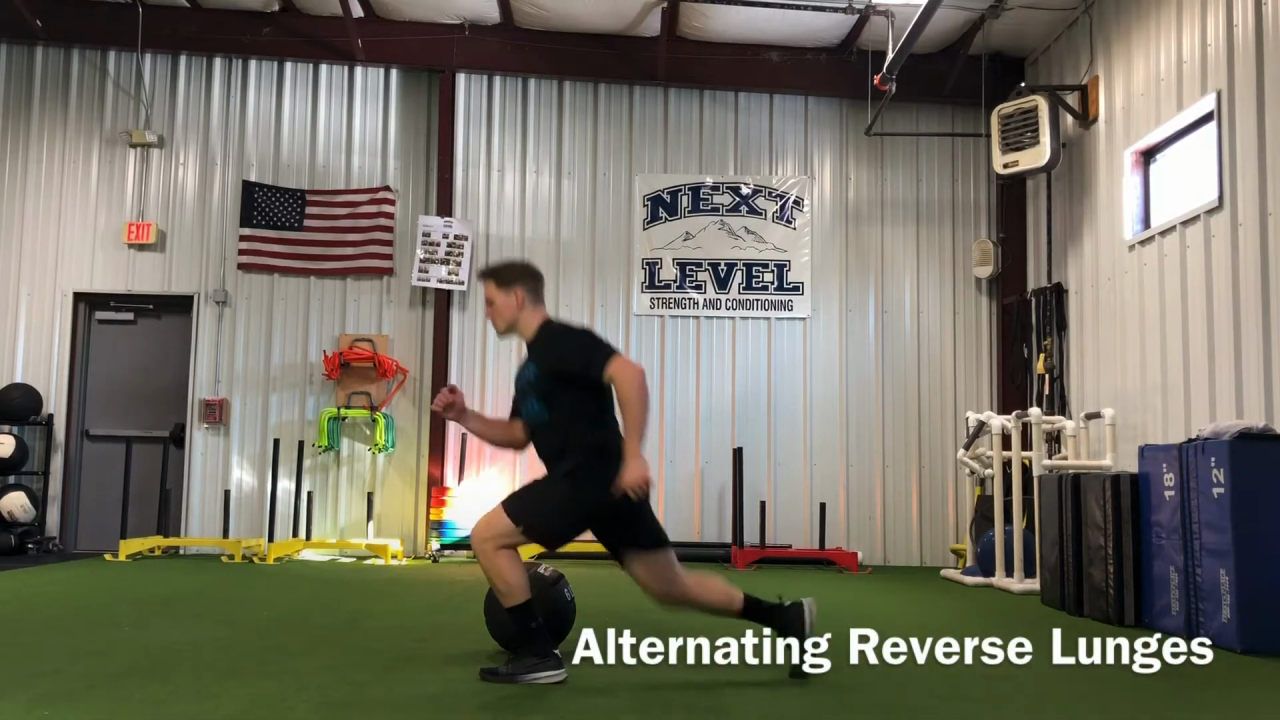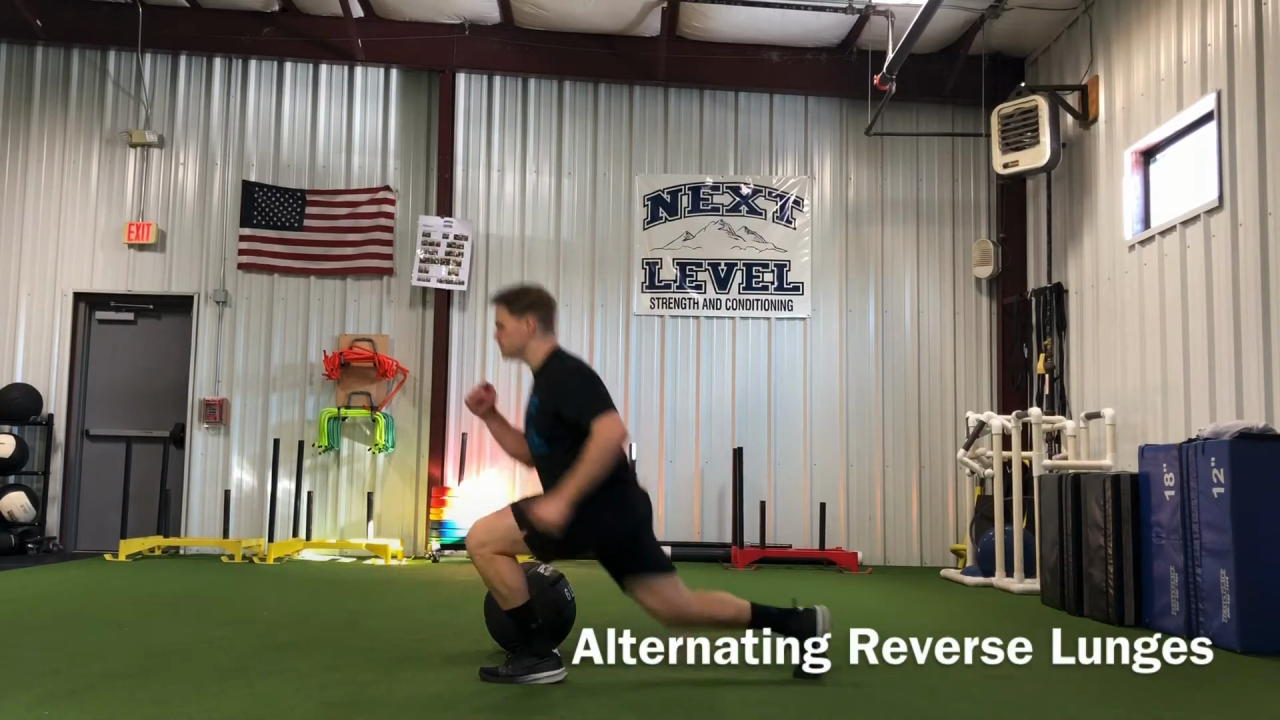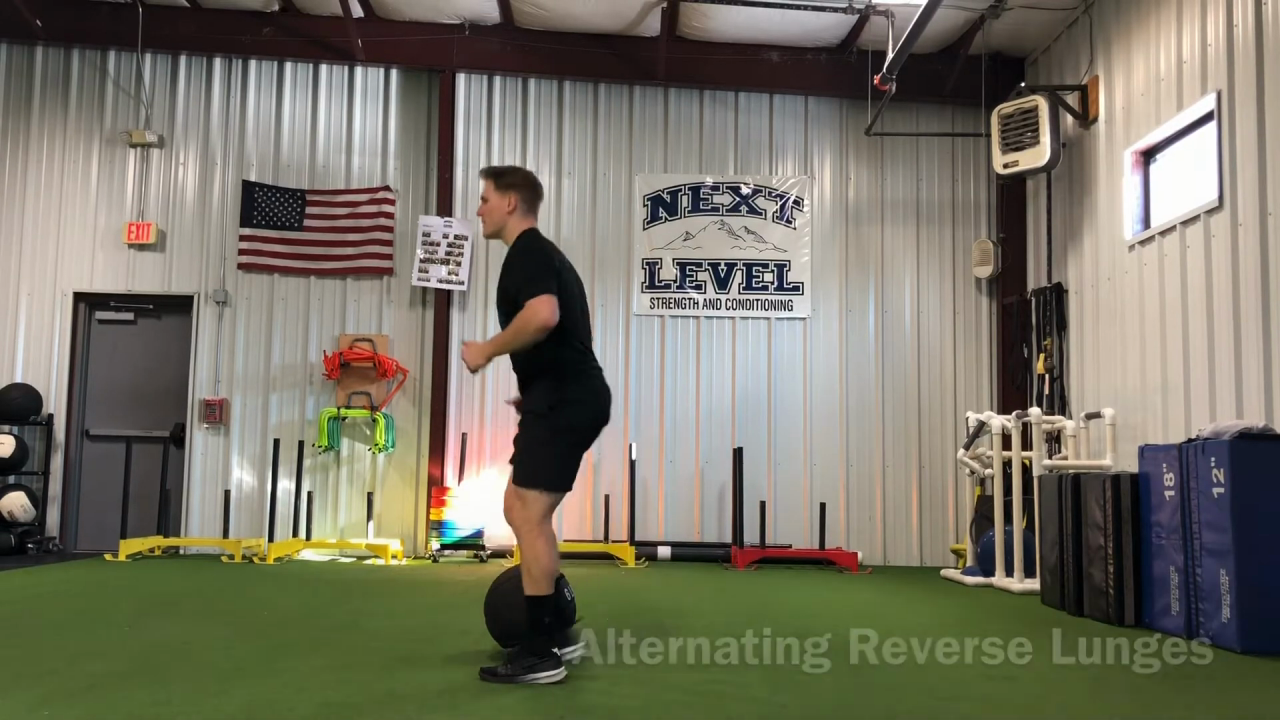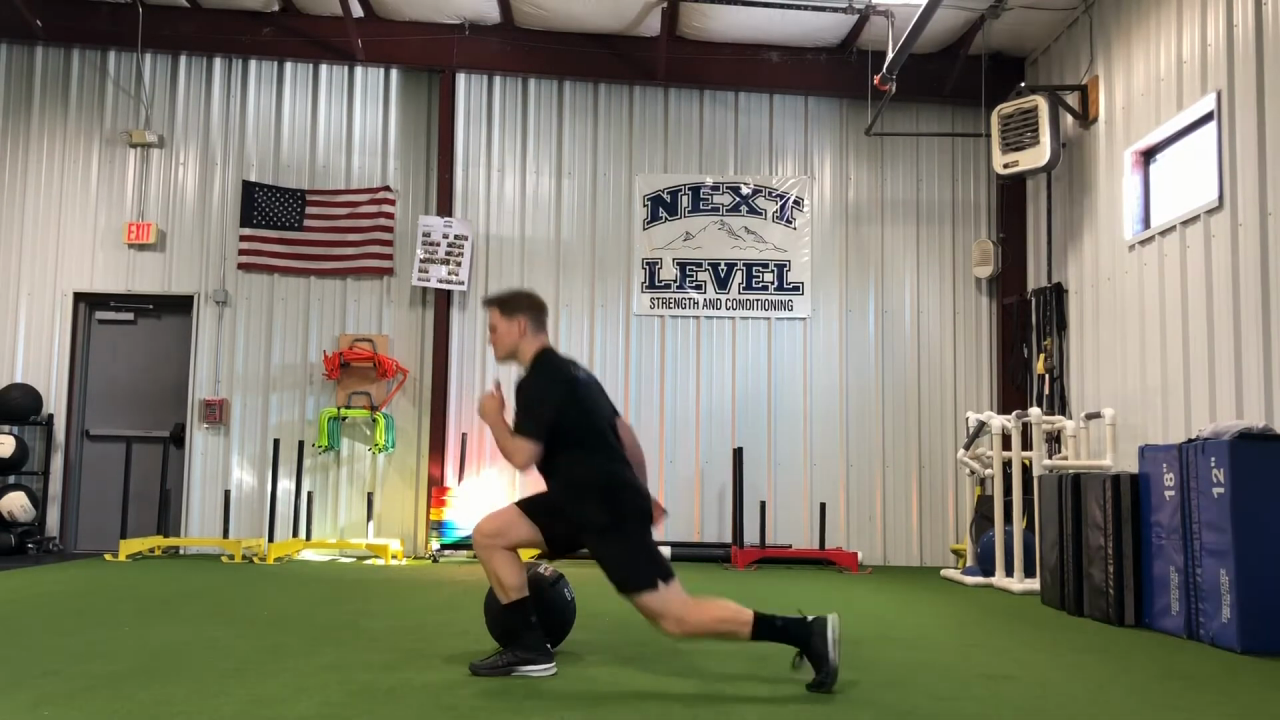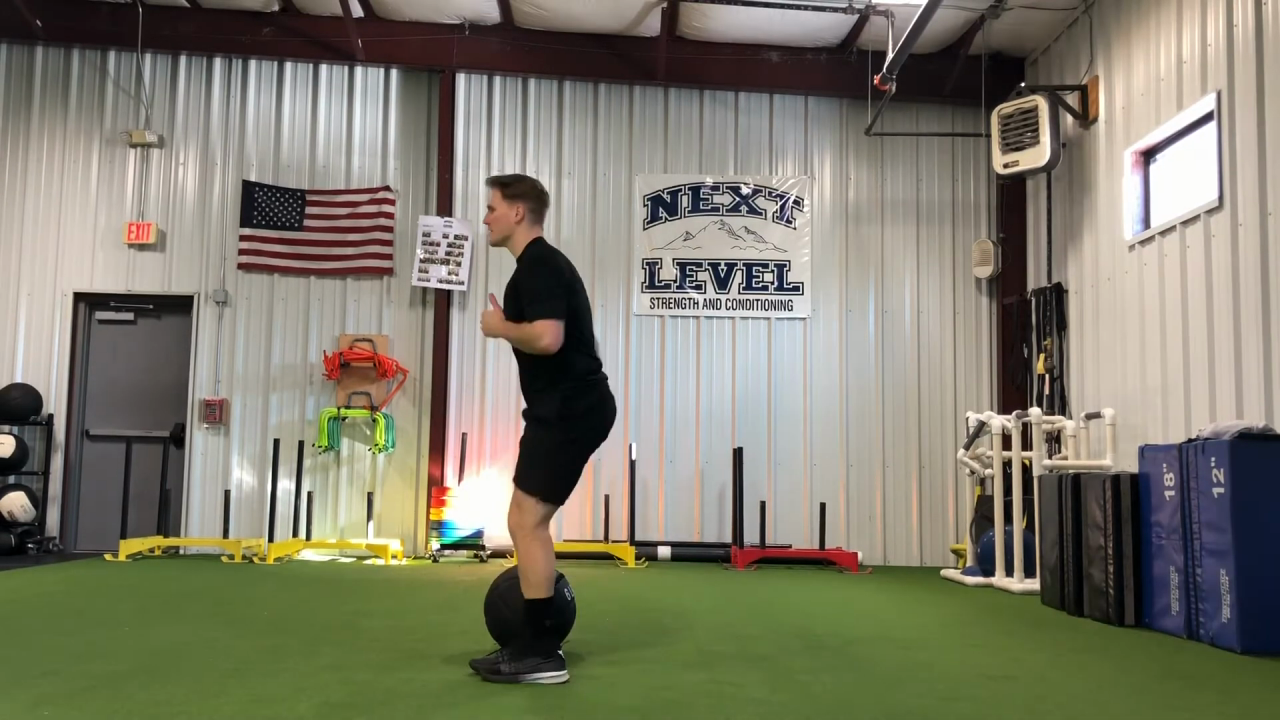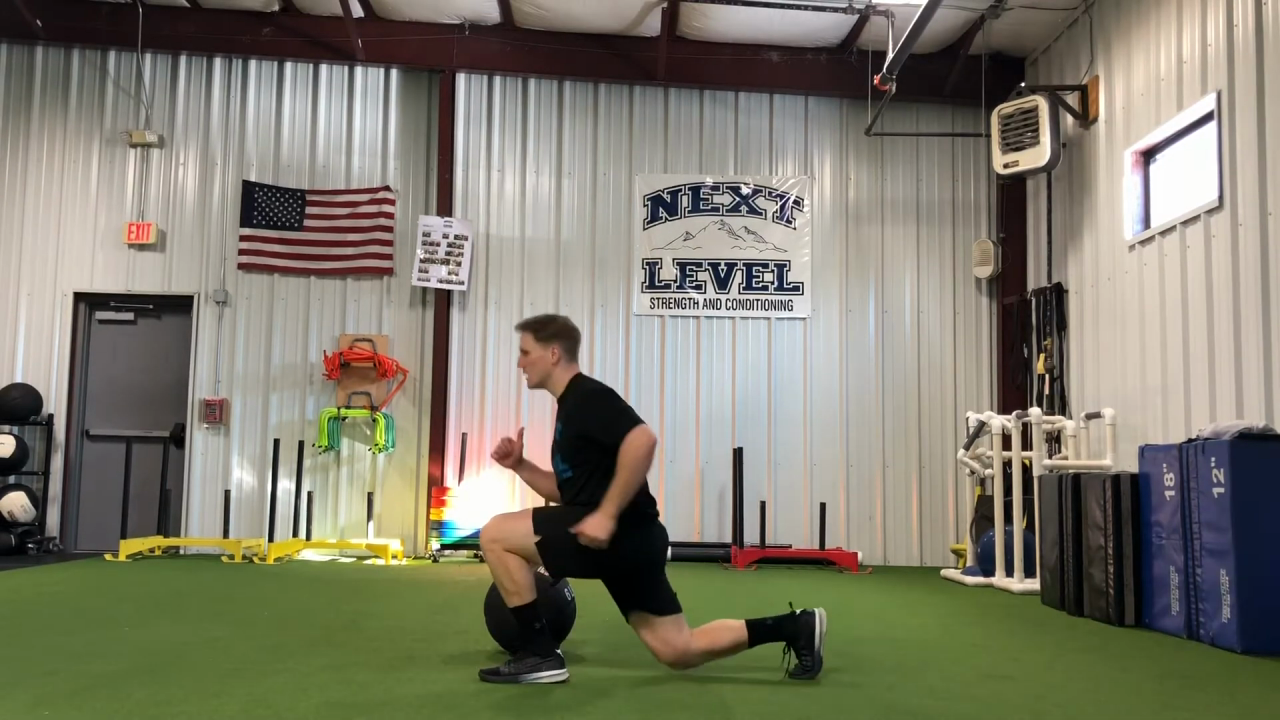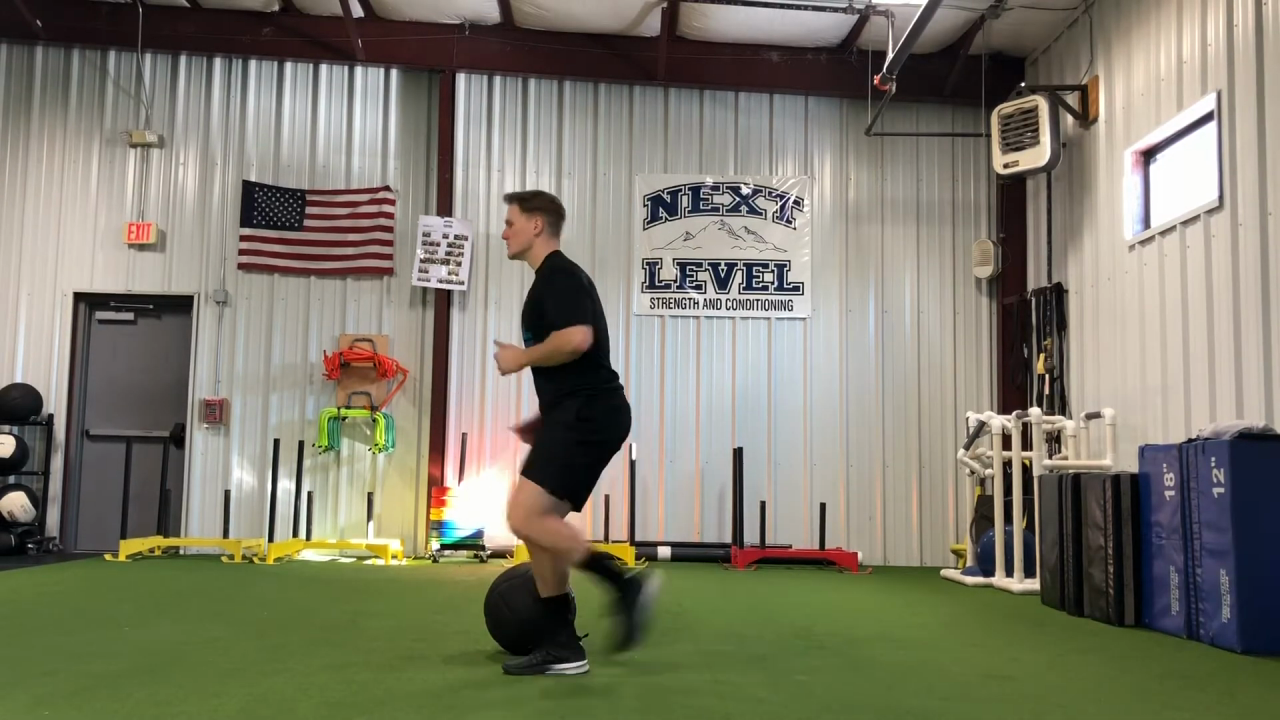
dt=0.4s
person 1, frame 1
left shoulder: (563, 340)
right shoulder: (533, 361)
left elbow: (629, 374)
right elbow: (514, 435)
left wrist: (632, 455)
right wrist: (463, 416)
left hip: (593, 474)
right hip: (593, 478)
left knee: (486, 536)
right knee: (670, 585)
left ankle: (539, 654)
right ankle: (785, 617)
person 1, frame 2
left shoulder: (565, 375)
right shoulder: (549, 379)
left elbow: (613, 434)
right elbow: (532, 454)
left wrist: (563, 500)
right wrist: (492, 419)
left hip: (599, 505)
right hip: (611, 505)
left knee: (487, 539)
right knee: (677, 606)
left ankle: (536, 654)
right ankle: (796, 621)
person 1, frame 3
left shoulder: (528, 252)
right shoulder: (539, 257)
left elbow: (543, 315)
right elbow: (554, 339)
left wrist: (488, 349)
right wrist: (531, 386)
left hip: (564, 404)
right hip: (567, 400)
left knee: (530, 517)
right knee: (525, 515)
left ankle: (542, 651)
right ankle: (552, 634)
person 1, frame 4
left shoulder: (543, 379)
right shoulder: (563, 371)
left elbow: (522, 455)
right elbow: (624, 432)
left wrist: (493, 417)
right wrist: (643, 493)
left hip: (608, 509)
right hip: (586, 502)
left knee: (679, 615)
right knee: (489, 536)
left ankle: (806, 633)
right ankle: (529, 647)
person 1, frame 5
left shoulder: (538, 265)
right shoulder: (545, 263)
left elbow: (549, 338)
left wrist: (501, 329)
left hip: (568, 411)
right hip: (566, 408)
left knee: (525, 524)
right knee: (526, 522)
left ankle: (540, 654)
right ankle: (534, 641)
person 1, frame 6
left shoulder: (587, 397)
right shoulder: (574, 411)
left elbow: (642, 439)
right elbow: (567, 490)
left wrist: (607, 514)
right wrist: (519, 464)
left hip: (616, 531)
right hip: (624, 534)
left knee: (499, 538)
right knee: (677, 649)
left ankle: (538, 655)
right ankle: (798, 627)
person 1, frame 7
left shoulder: (558, 276)
right shoulder: (558, 277)
left elbow: (578, 338)
left wrist: (523, 357)
right wrist: (545, 416)
left hip: (587, 419)
right hip: (572, 413)
left knee: (526, 516)
right knee: (541, 525)
left ankle: (625, 585)
right ankle: (563, 642)
